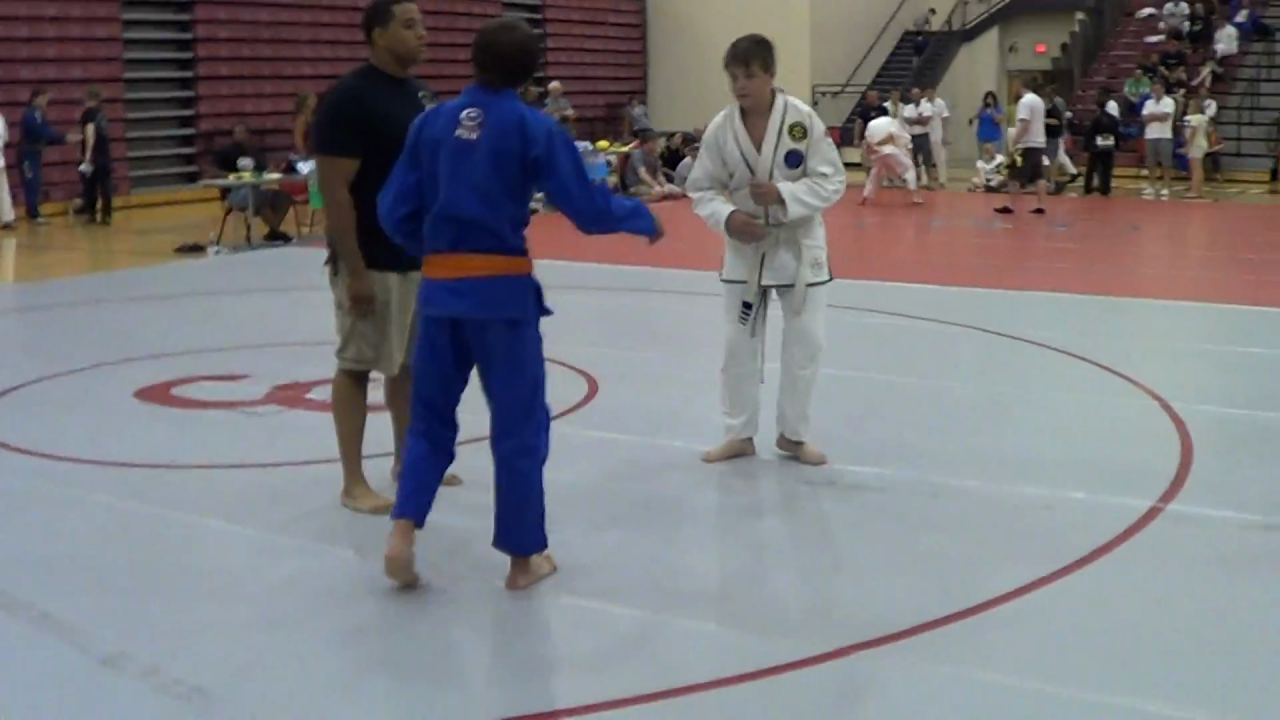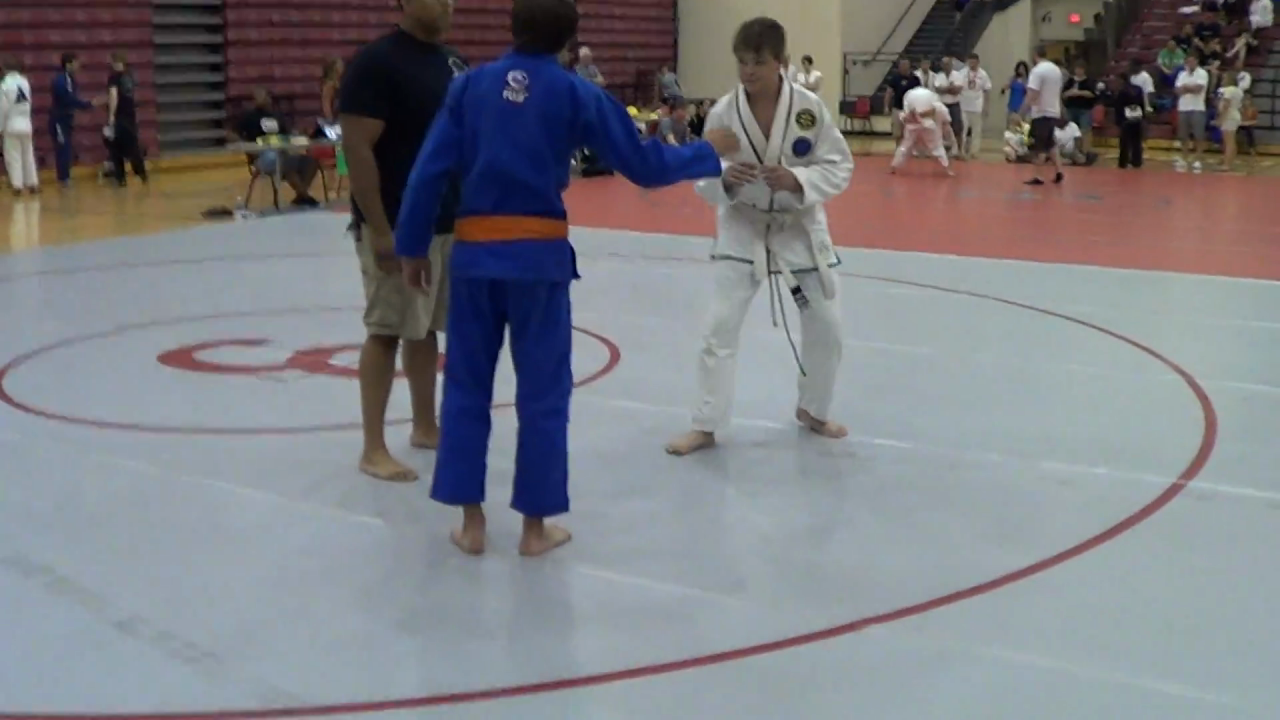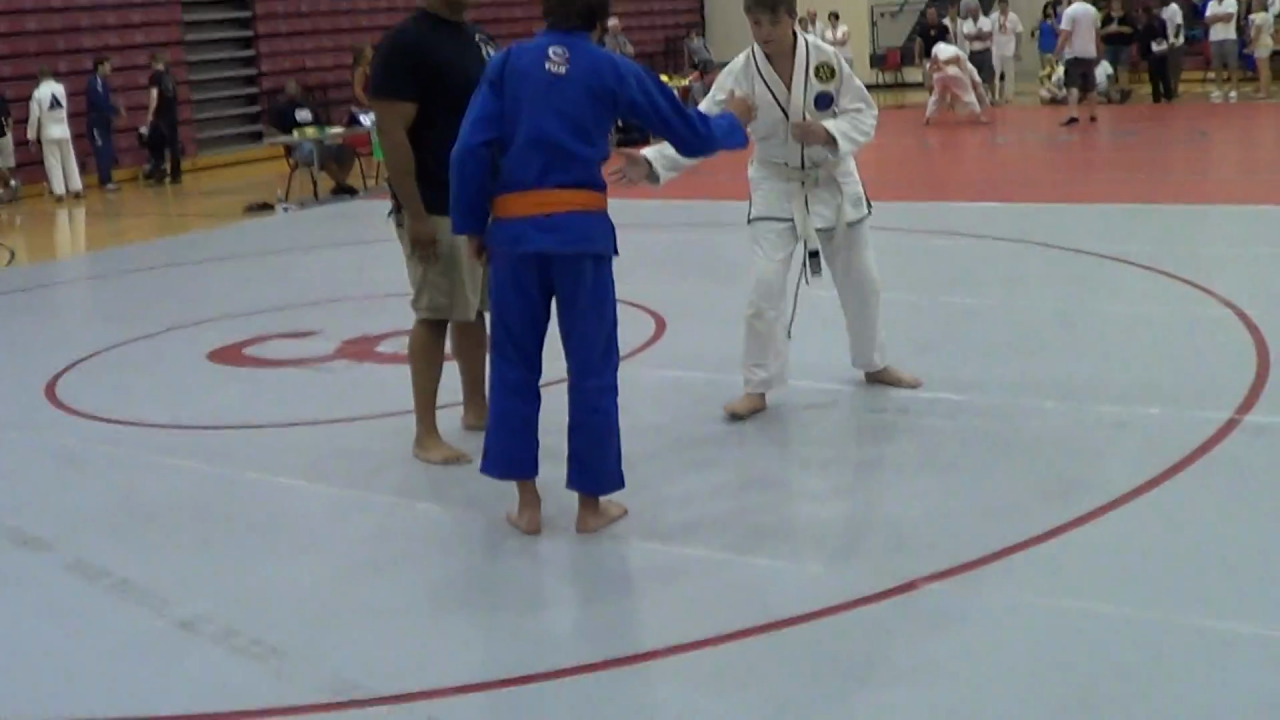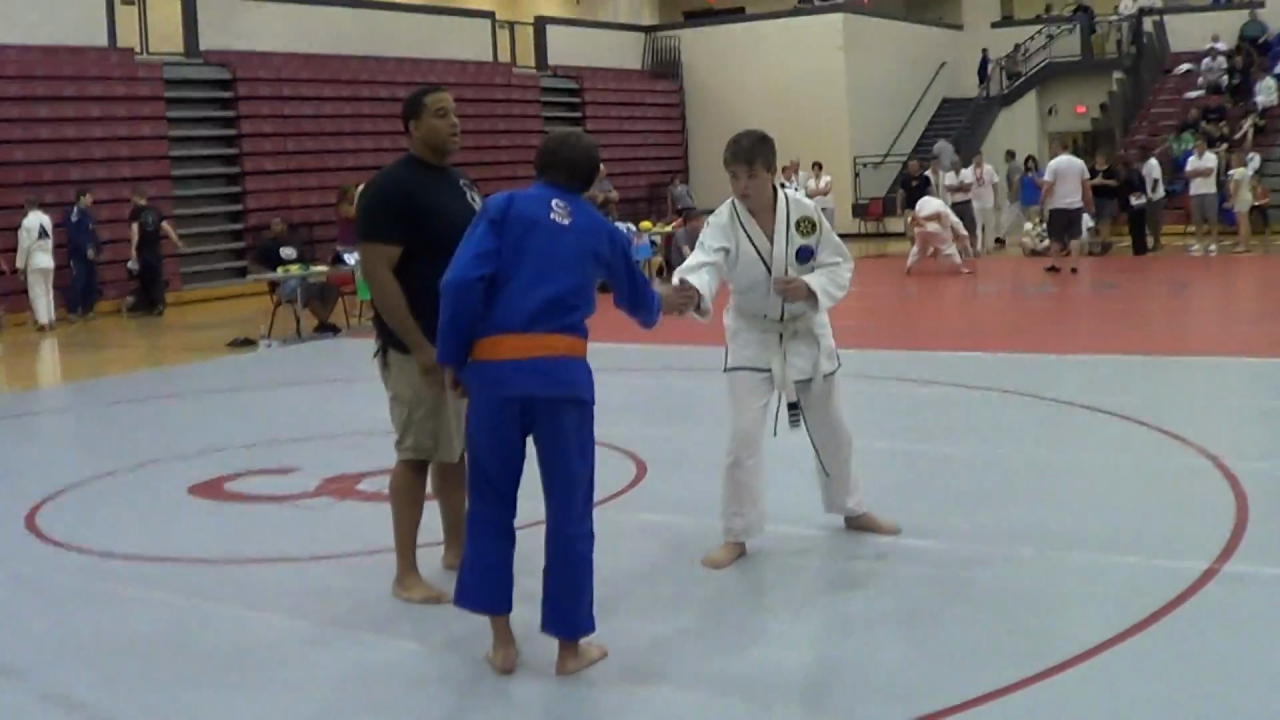
dt=0.5s
person 1, frame 1
left shoulder: (431, 122)
right shoulder: (535, 128)
left elbow: (394, 212)
right elbow: (588, 210)
right wrist: (640, 216)
left hip: (440, 290)
right hip: (503, 292)
left knee: (430, 419)
right knee: (519, 428)
left ankle: (403, 535)
right ankle: (523, 558)
person 1, frame 2
left shoulder: (470, 84)
right shoulder: (577, 93)
left elbow: (428, 170)
right elbow: (644, 166)
left wrist: (413, 245)
right wrist: (709, 153)
left hip: (474, 252)
right hip: (539, 255)
left knee: (467, 386)
right knee: (543, 391)
left ankle: (471, 519)
right ankle: (537, 526)
person 1, frame 3
left shoulder: (507, 63)
right shoulder: (613, 70)
left elbow: (470, 149)
right elbow: (690, 135)
left wrist: (473, 224)
right wrist: (732, 122)
left hip: (514, 229)
right hip: (580, 228)
left knee: (514, 364)
right knee: (592, 368)
left ankle: (526, 500)
right ankle: (592, 502)
person 1, frame 4
left shoulder: (502, 207)
right shoulder: (601, 230)
left elbow: (461, 283)
right elbow: (636, 300)
left wrist: (453, 357)
right wrist: (667, 302)
left hip: (495, 370)
right hip: (563, 373)
left knee: (491, 505)
right knee: (569, 512)
left ankle: (502, 641)
right ankle: (570, 644)
person 2, frame 1
left shoulder: (420, 95)
right shoulder: (349, 98)
right elbow: (333, 190)
right wrist: (352, 269)
left hip: (421, 256)
right hip: (374, 263)
left knee: (411, 364)
right knee: (357, 367)
left ankle: (408, 460)
right ankle: (354, 482)
person 2, frame 2
left shoulder: (453, 62)
right shoulder: (377, 61)
right elbow: (357, 148)
right wrist: (378, 228)
left hip: (448, 219)
right hip: (398, 224)
left knee: (427, 327)
right knee: (387, 330)
left ankle: (425, 425)
right ankle: (374, 447)
person 2, frame 3
left shoulder: (480, 38)
right shoulder: (406, 43)
right elbow: (392, 133)
right wrist: (414, 213)
right hip: (438, 208)
left knee: (473, 309)
right knee: (435, 315)
left ankle: (476, 409)
right ankle: (426, 433)
person 2, frame 4
left shoulder: (462, 183)
right shoulder: (391, 187)
right elbow: (377, 274)
right wrist: (418, 347)
right hip: (420, 350)
left knee: (456, 450)
right knee: (417, 455)
left ankle: (456, 548)
right ankle: (406, 573)
person 3, frame 1
left shoulder: (802, 118)
right shoulder: (721, 128)
left elbow: (832, 182)
right elbow: (702, 189)
left wrist: (781, 194)
right wrist: (727, 217)
left hip: (799, 243)
right hip: (747, 244)
left knee: (805, 344)
right knee: (740, 345)
left ankle: (793, 434)
right ankle: (740, 434)
person 3, frame 2
left shoulder: (808, 106)
right shoulder: (724, 112)
left elbow: (839, 167)
right elbow: (703, 174)
left wrist: (797, 181)
right wrist: (724, 177)
left hip: (801, 227)
right hip: (742, 229)
left knee: (826, 325)
right knee: (721, 328)
left ankle: (812, 409)
right ankle: (705, 426)
person 3, frame 3
left shoulder: (825, 58)
right shoulder: (740, 74)
left elbow: (864, 113)
left wrist: (828, 133)
right wrist: (652, 161)
left hip: (833, 182)
right hip: (776, 187)
left knee: (860, 281)
right knee: (765, 289)
left ankle: (873, 364)
right ankle: (756, 388)
person 3, frame 4
left shoulder: (804, 212)
right shoulder: (723, 224)
left elbow: (839, 265)
right elbow: (704, 267)
left wrist: (810, 288)
right wrist: (691, 292)
left hip: (806, 333)
right hip: (753, 339)
left knee: (831, 430)
right knee: (744, 438)
left ankle: (852, 510)
right ankle: (737, 535)
